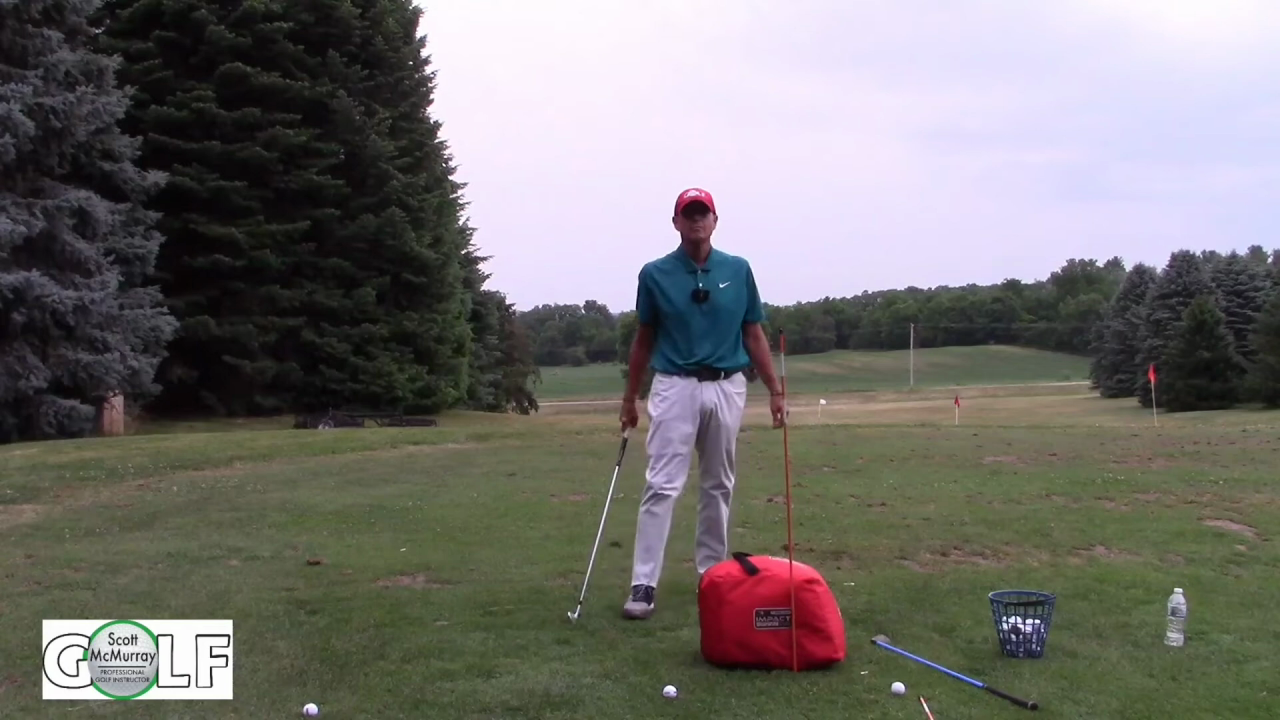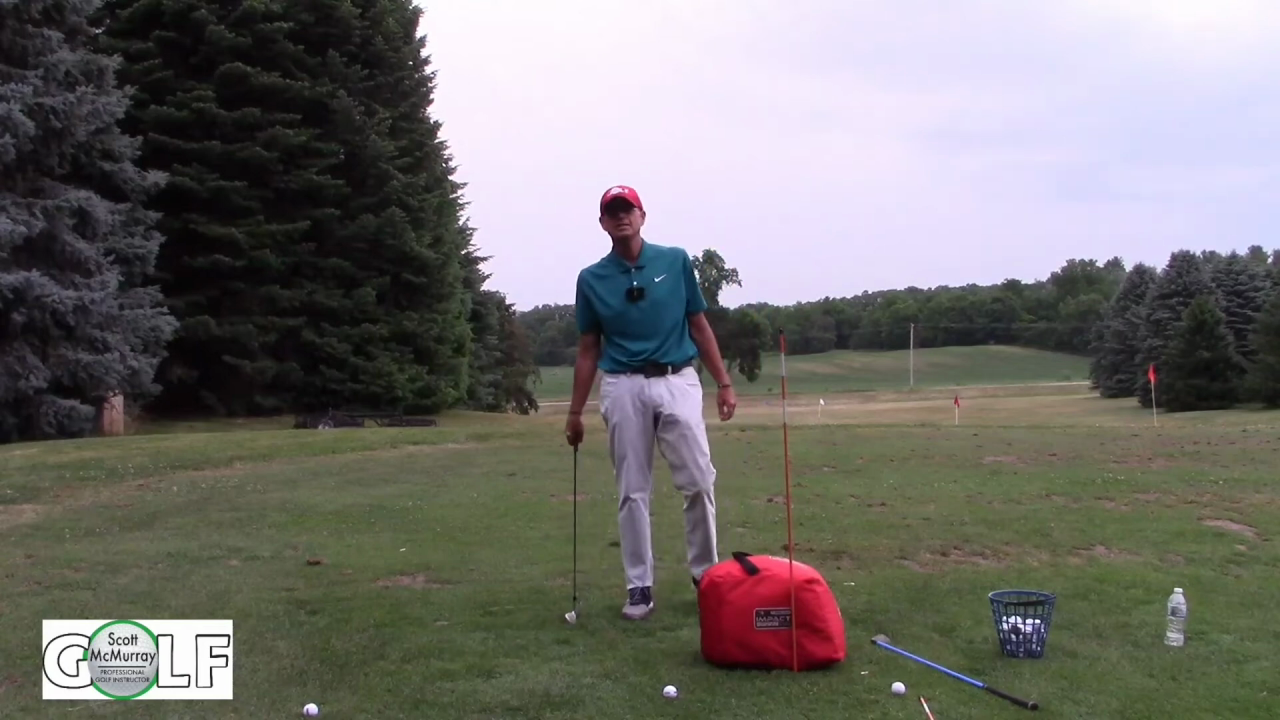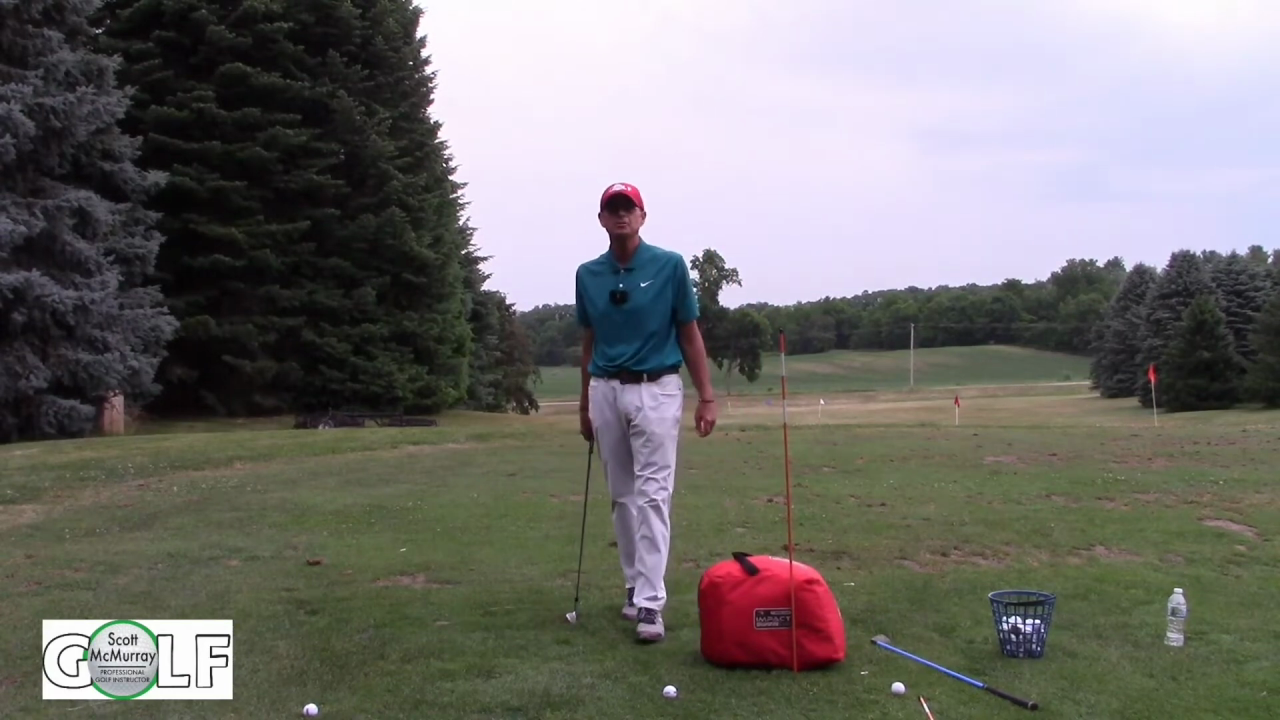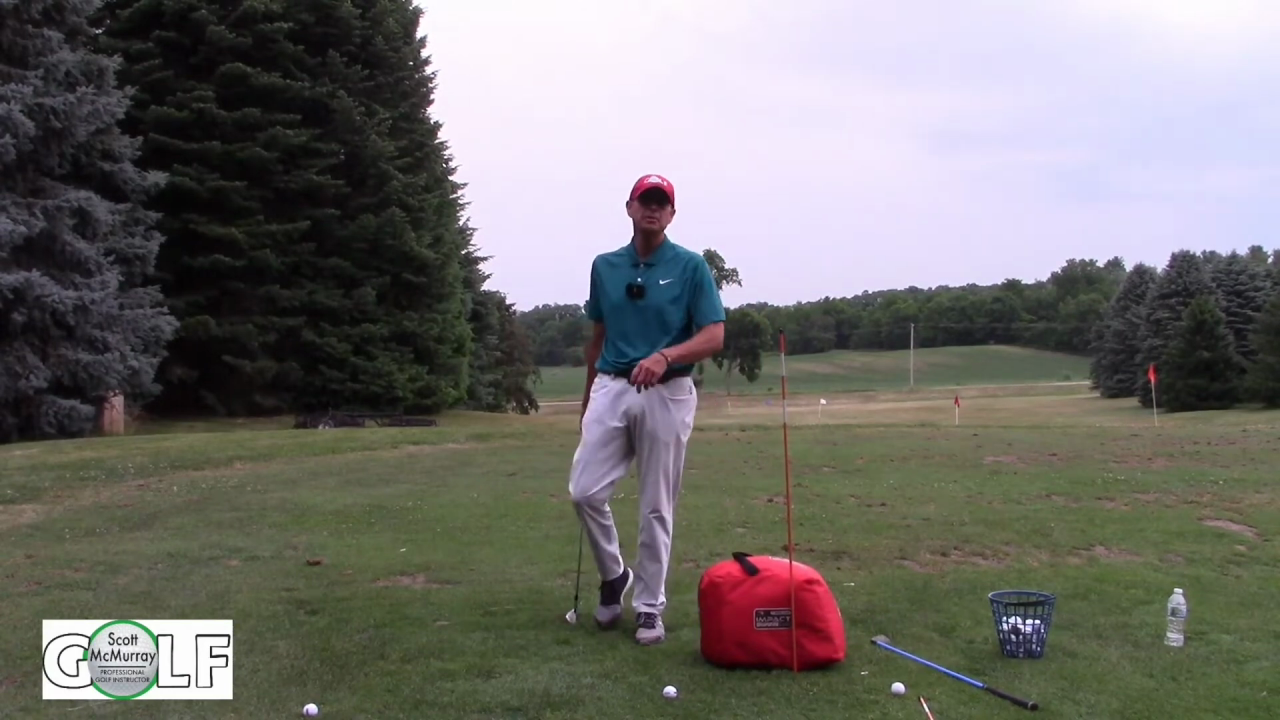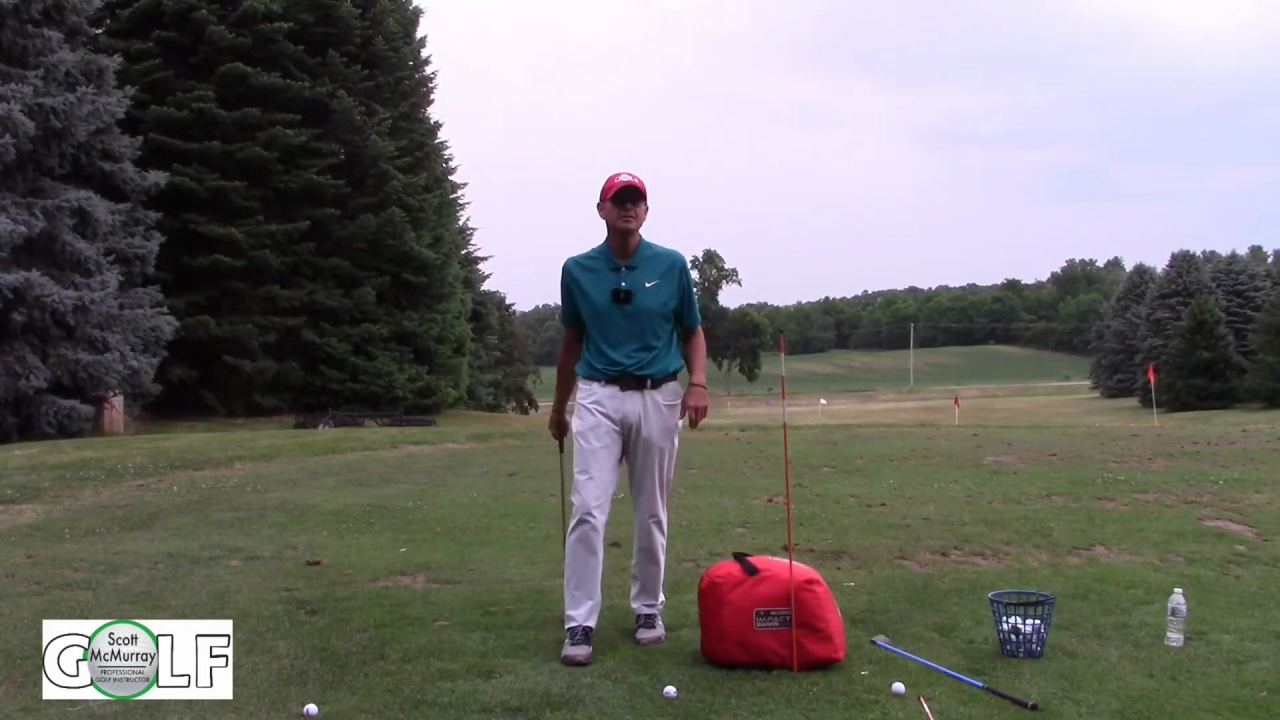
dt=0.7s
person 1, frame 1
left shoulder: (738, 269)
right shoulder: (655, 274)
left elbow: (754, 335)
right elbow: (643, 340)
left wrist: (774, 390)
right wrist: (629, 398)
left hip: (725, 388)
right hip: (674, 388)
left knee: (718, 487)
right knee: (661, 486)
left ankle: (712, 573)
right ankle: (643, 585)
person 1, frame 2
left shoulder: (676, 261)
right shoulder: (591, 279)
left elbow: (699, 326)
right elbow: (588, 350)
left wrist: (724, 382)
right wrist: (575, 411)
left hip: (678, 382)
right hip: (624, 388)
left knee: (698, 481)
right knee: (632, 492)
left ankle: (705, 572)
right ankle: (639, 585)
person 1, frame 3
left shoulder: (670, 265)
right shoulder: (588, 274)
left elbow: (690, 335)
right elbow: (589, 342)
left wrist: (706, 397)
right wrist: (585, 405)
left hip: (657, 389)
right hip: (607, 391)
left knee: (652, 496)
right knee: (622, 496)
left ankle: (649, 603)
right ankle: (635, 586)
person 1, frame 4
left shoulder: (691, 266)
right shoulder: (604, 266)
left elbow: (714, 336)
left wrist: (664, 356)
right wrist: (587, 397)
left hip: (668, 394)
right hip: (611, 389)
left knee: (656, 508)
right knee: (585, 491)
left ankle: (649, 607)
right ankle: (613, 575)
person 1, frame 5
left shoulder: (672, 265)
right shoulder: (577, 269)
left elbow: (692, 331)
right elbow: (572, 342)
left wrist: (697, 383)
right wrist: (559, 407)
left hip: (658, 399)
right hip: (598, 398)
left knee: (651, 513)
right knee: (589, 510)
left ankle: (648, 608)
right ankle: (580, 624)
